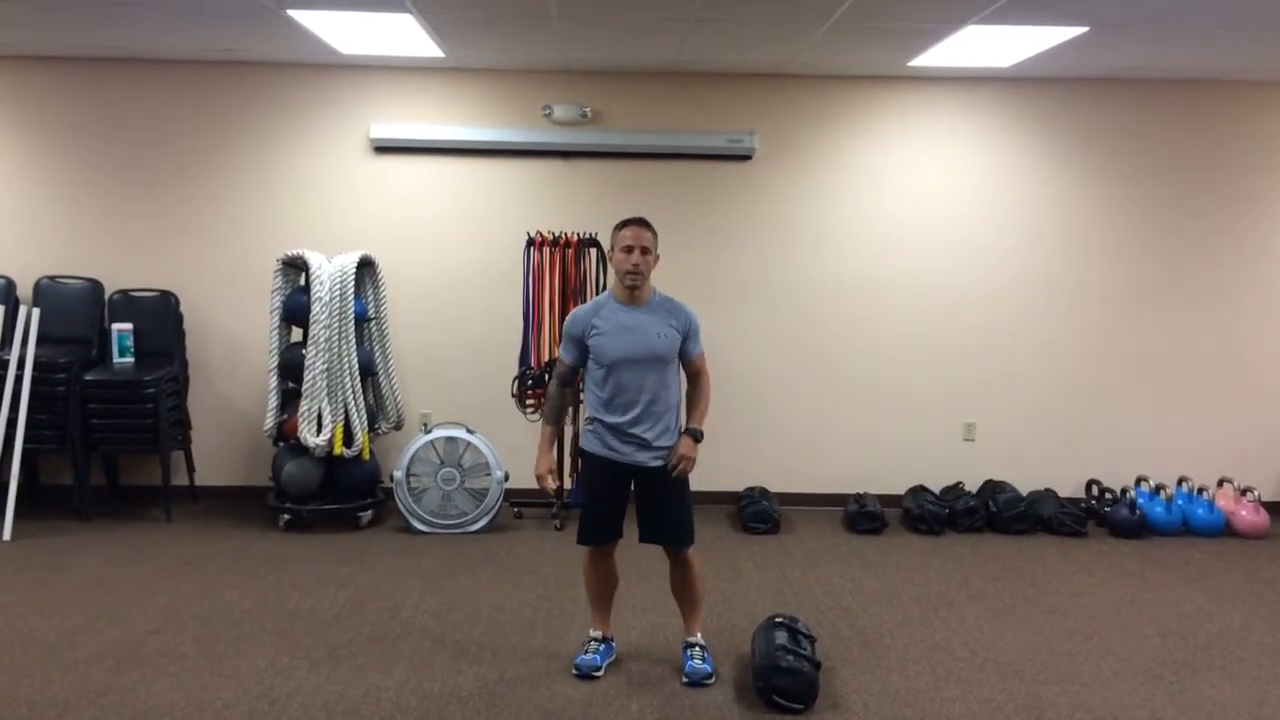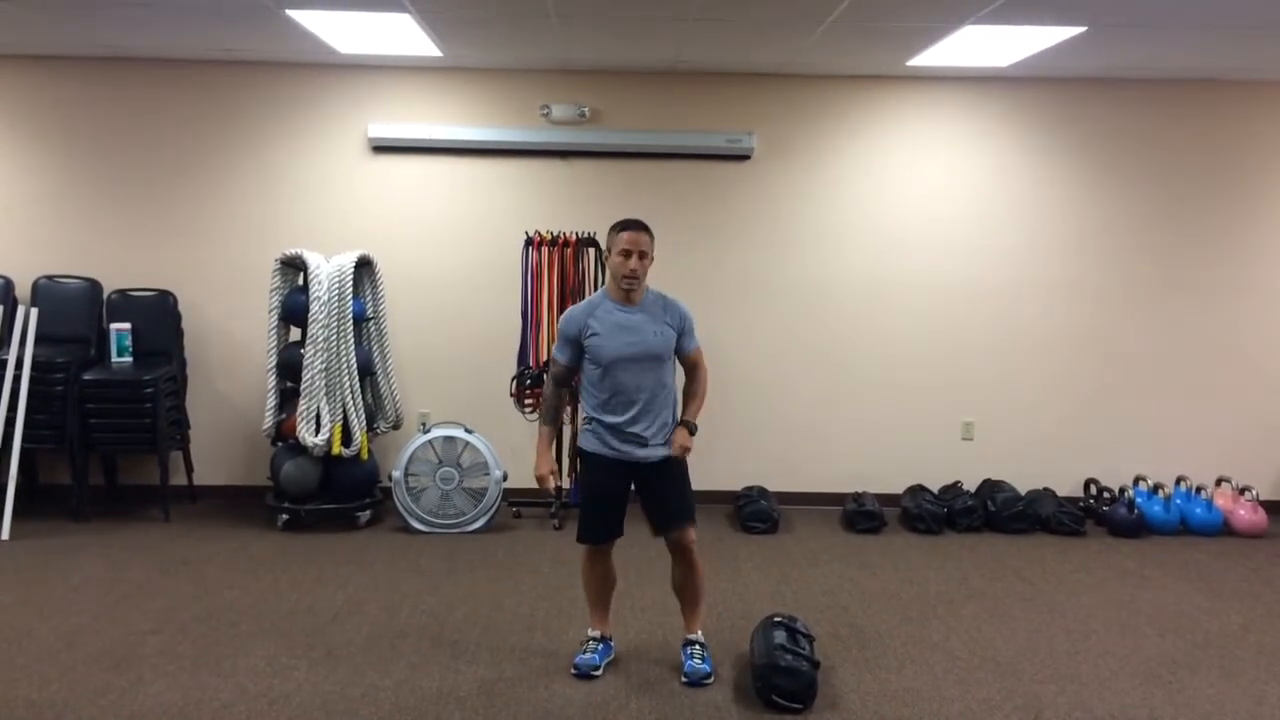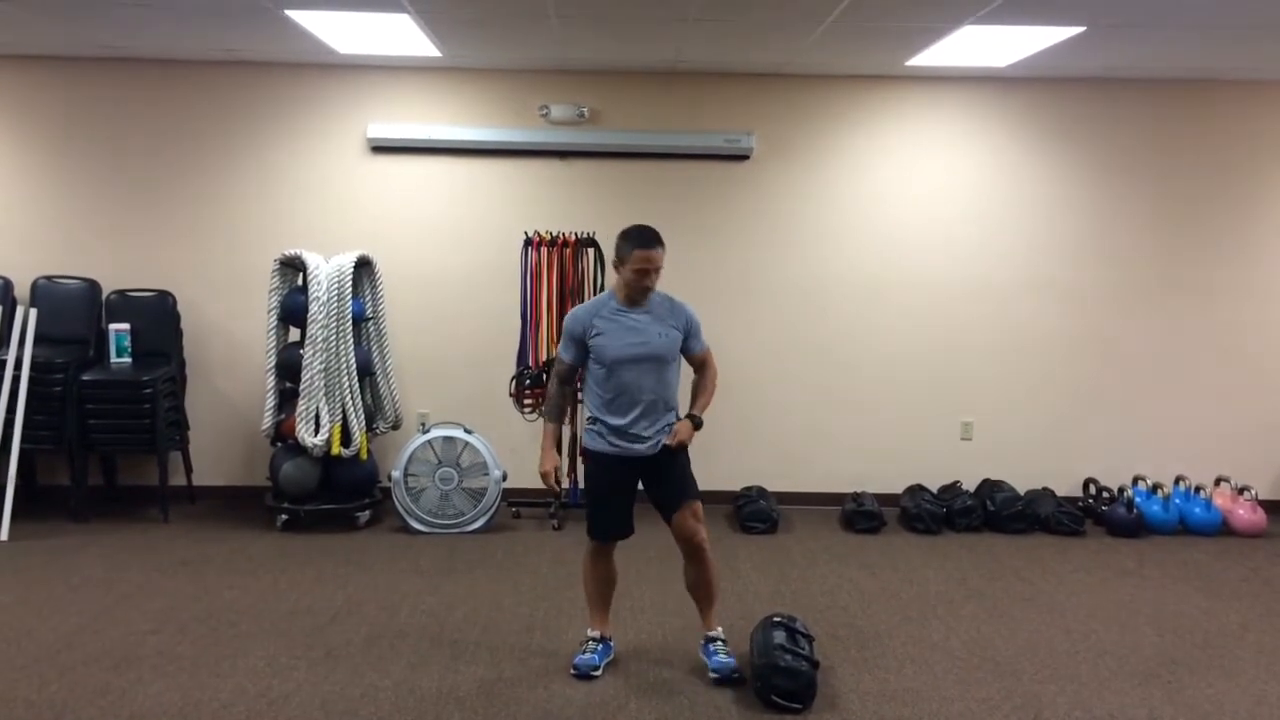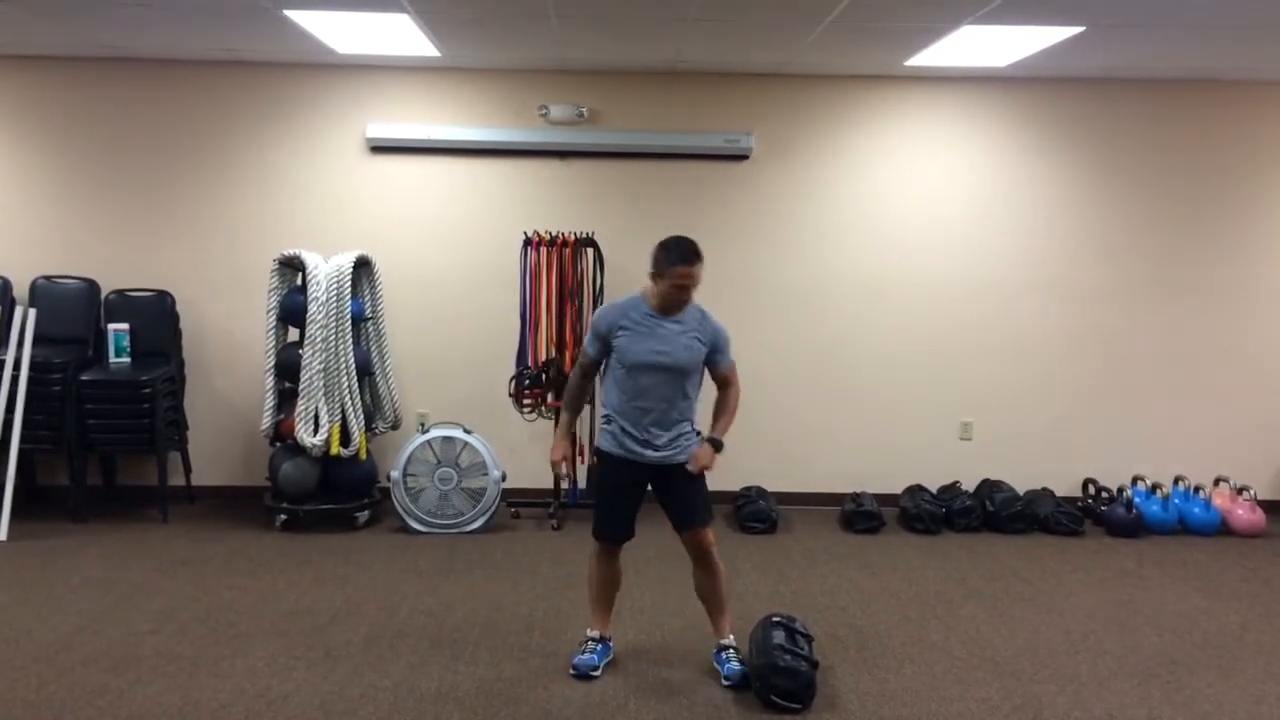
dt=0.2s
person 1, frame 1
left shoulder: (679, 317)
right shoulder: (584, 320)
left elbow: (699, 377)
right elbow: (561, 384)
left wrist: (691, 433)
right wrist: (546, 448)
left hip: (664, 454)
right hip: (603, 453)
left knee: (680, 551)
right knee: (599, 547)
left ankle: (694, 640)
right ankle: (601, 637)
person 1, frame 2
left shoulder: (673, 313)
right shoulder: (578, 319)
left elbow: (696, 371)
right elbow: (556, 384)
left wrist: (686, 424)
right wrist: (544, 449)
left hip: (661, 449)
right hip: (602, 450)
left knee: (684, 544)
right knee: (596, 544)
left ankle: (693, 640)
right ankle: (599, 636)
person 1, frame 3
left shoulder: (679, 315)
right shoulder: (584, 319)
left elbow: (706, 369)
right elbow: (560, 382)
left wrist: (692, 418)
right wrist: (549, 446)
left hip: (665, 444)
right hip: (606, 448)
left knee: (693, 537)
right knee: (600, 544)
left ankle: (712, 635)
right ankle: (599, 637)
person 1, frame 4
left shoulder: (709, 330)
right shoulder: (613, 317)
left elbow: (729, 389)
right elbow: (582, 375)
left wrist: (713, 441)
right wrist: (563, 432)
left hip: (679, 454)
right hip: (617, 451)
left knee: (702, 545)
right knee: (607, 545)
left ankle: (725, 643)
right ankle: (599, 638)
